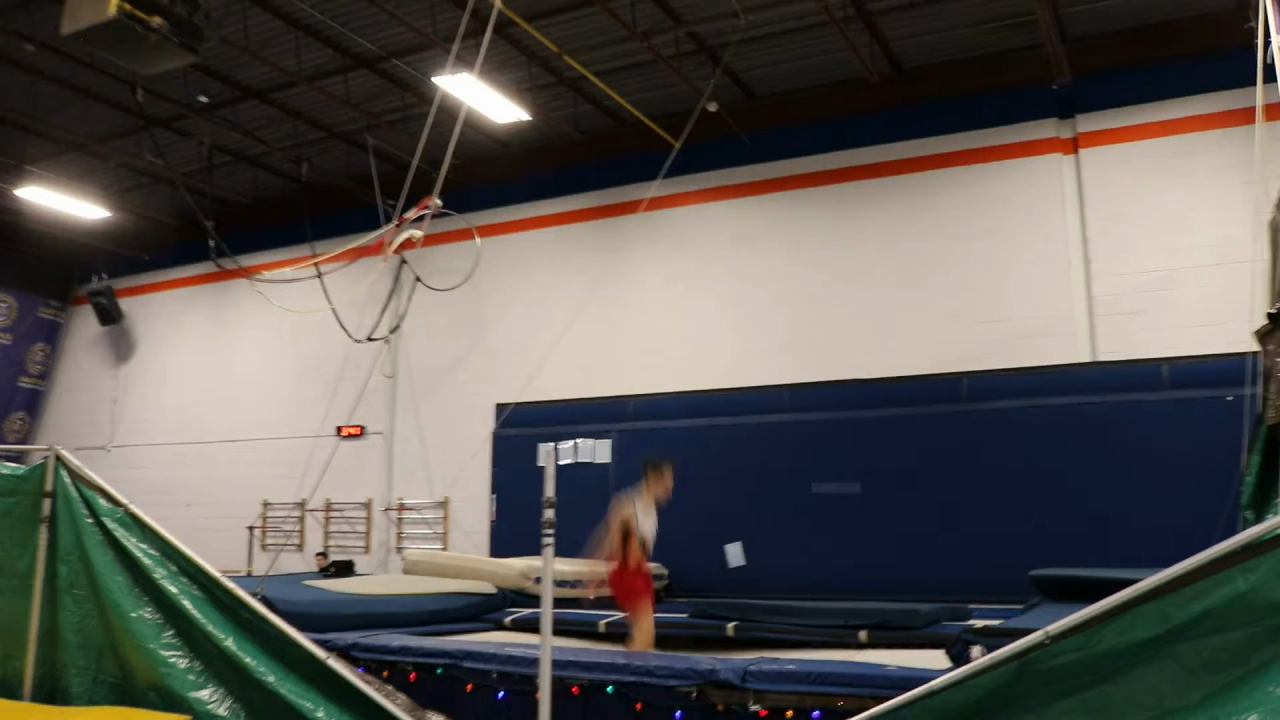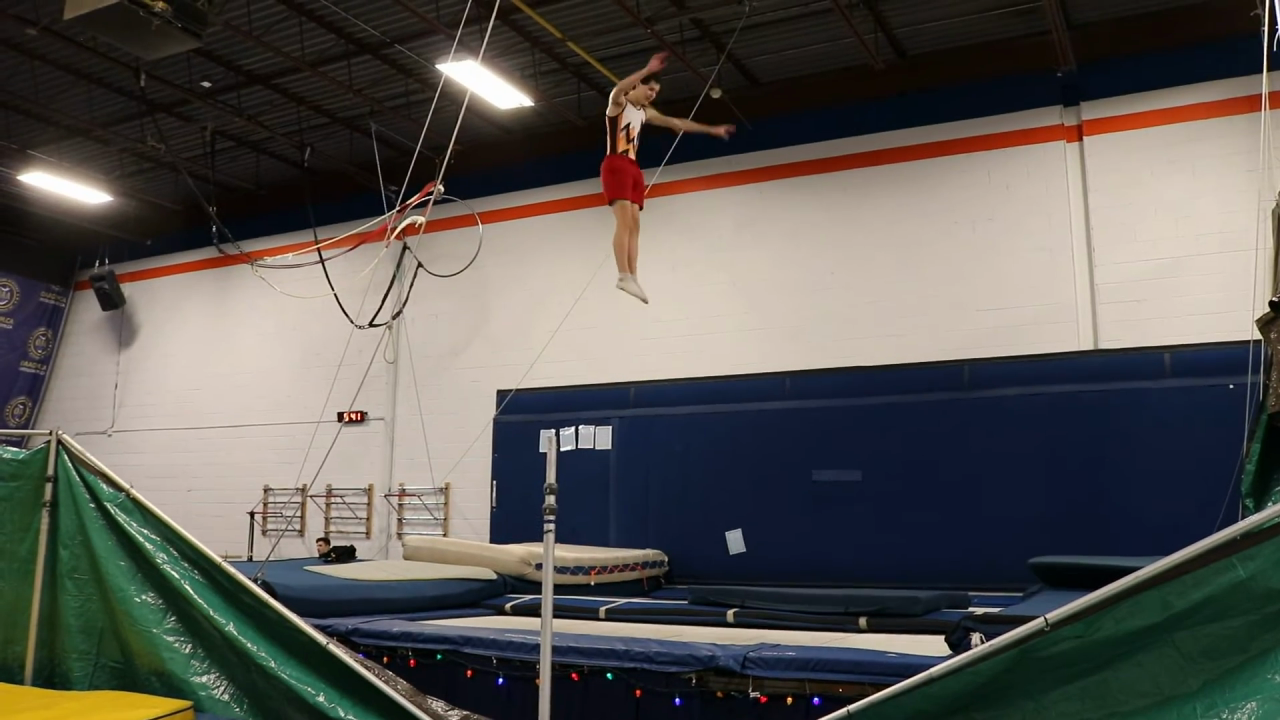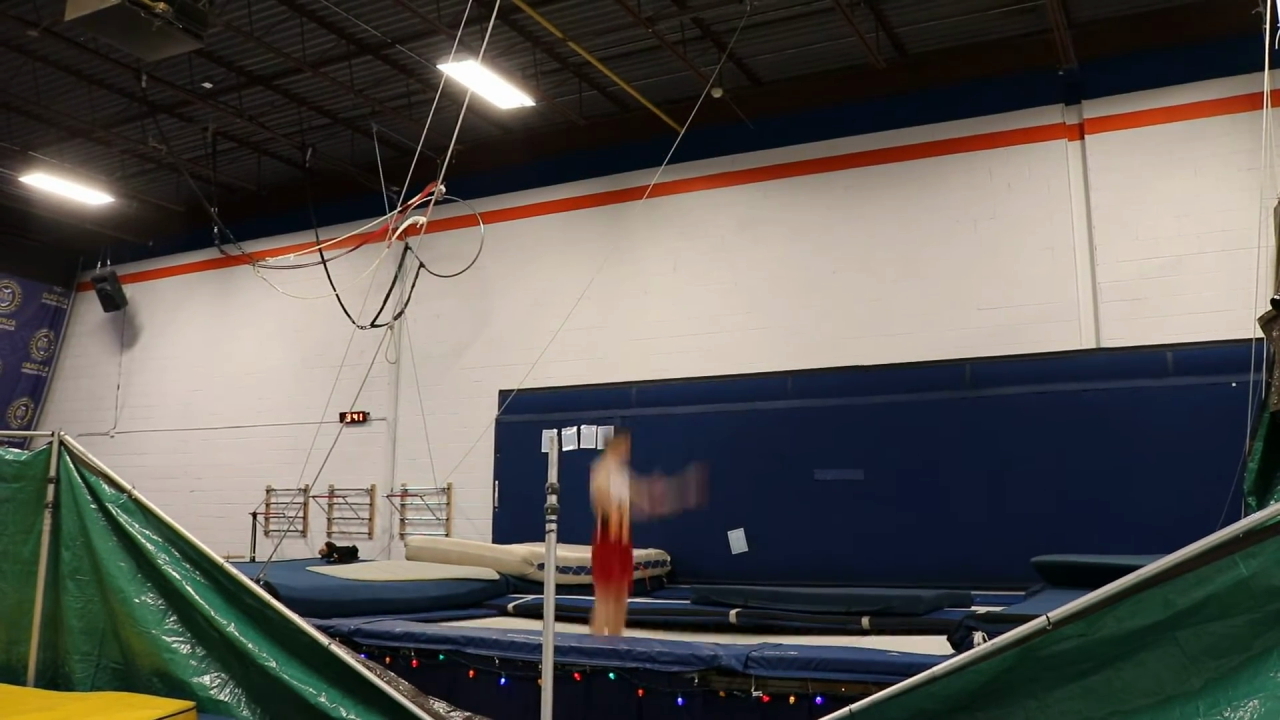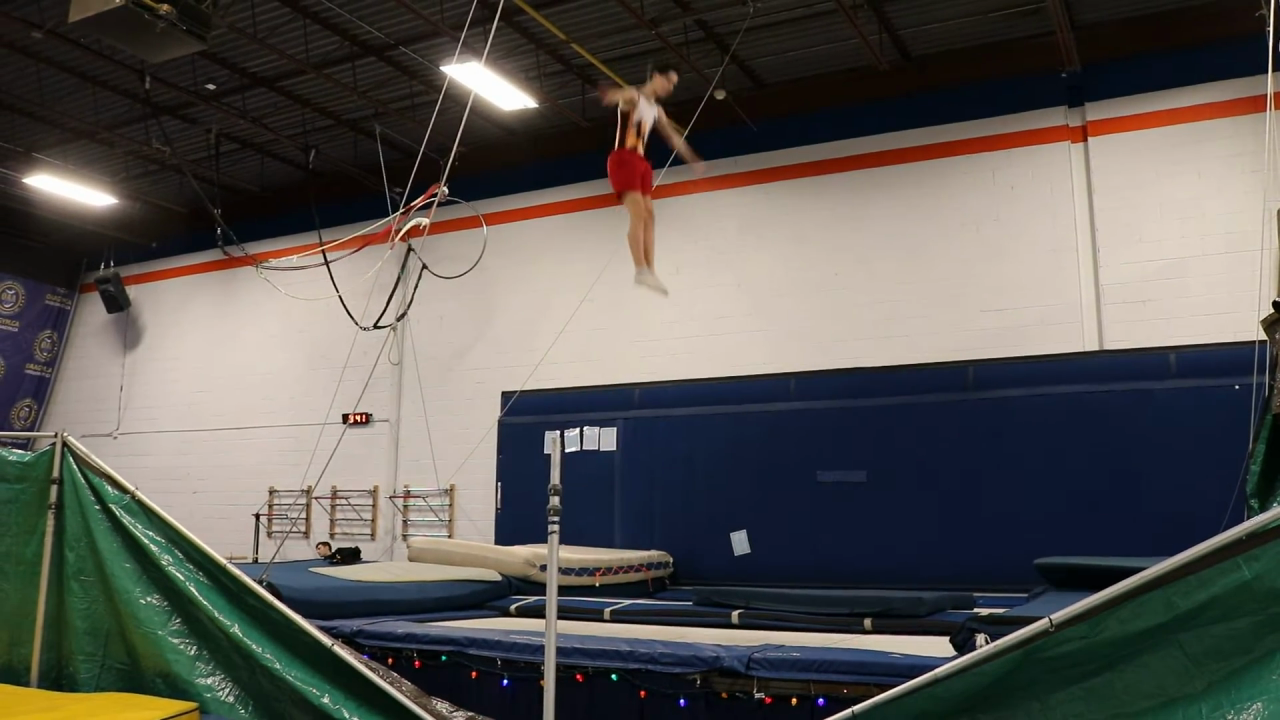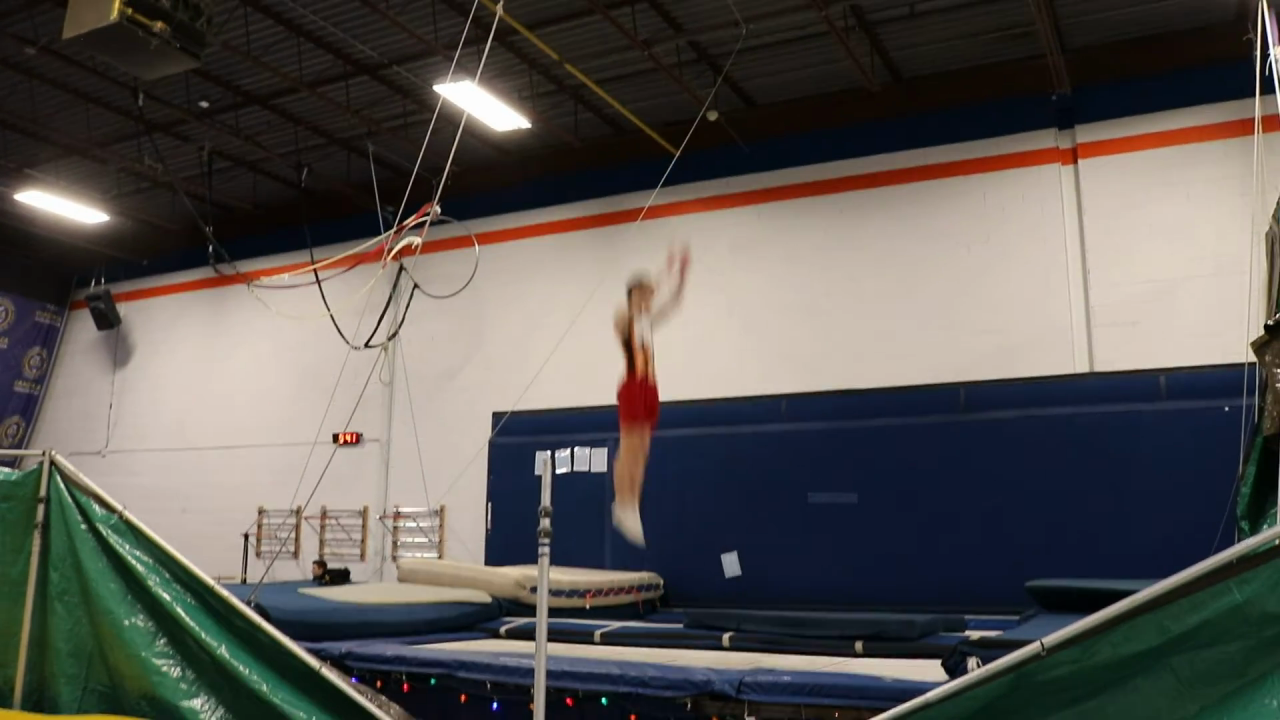
dt=1s
person 1, frame 1
left shoulder: (652, 508)
right shoulder: (629, 510)
left hip: (640, 573)
right hip: (623, 576)
left knee: (647, 629)
right knee: (645, 628)
person 1, frame 2
left shoulder: (645, 111)
right shoulder: (618, 101)
left elbow: (678, 124)
right elbow: (618, 89)
left wrist: (712, 129)
right wrist: (647, 70)
left hip: (632, 166)
right hip: (616, 164)
left knee: (633, 222)
right knee: (624, 221)
left ankle: (632, 276)
right ankle: (625, 276)
person 1, frame 3
left shoulder: (624, 476)
right shoulder: (601, 478)
left elbow: (644, 501)
right elbow: (606, 503)
left wrist: (684, 493)
left hip: (622, 549)
right hip: (608, 550)
left knee: (619, 605)
right knee: (605, 605)
person 1, frame 4
left shoulder: (656, 110)
right shoulder: (633, 97)
left elbow: (674, 137)
right elbow: (620, 96)
left wrist: (694, 160)
right wrist: (610, 95)
left hip: (639, 163)
right hip: (622, 160)
left knee: (647, 217)
right knee: (639, 215)
left ankle: (649, 272)
right ankle: (642, 271)
person 1, frame 5
left shoulder: (646, 321)
right shoulder: (624, 319)
left elbow: (672, 303)
right elbow: (638, 299)
left wrist: (681, 277)
left hip: (649, 388)
right hip: (633, 388)
left knee: (641, 450)
right knee: (629, 448)
left ankle: (633, 507)
right ankle: (622, 506)
